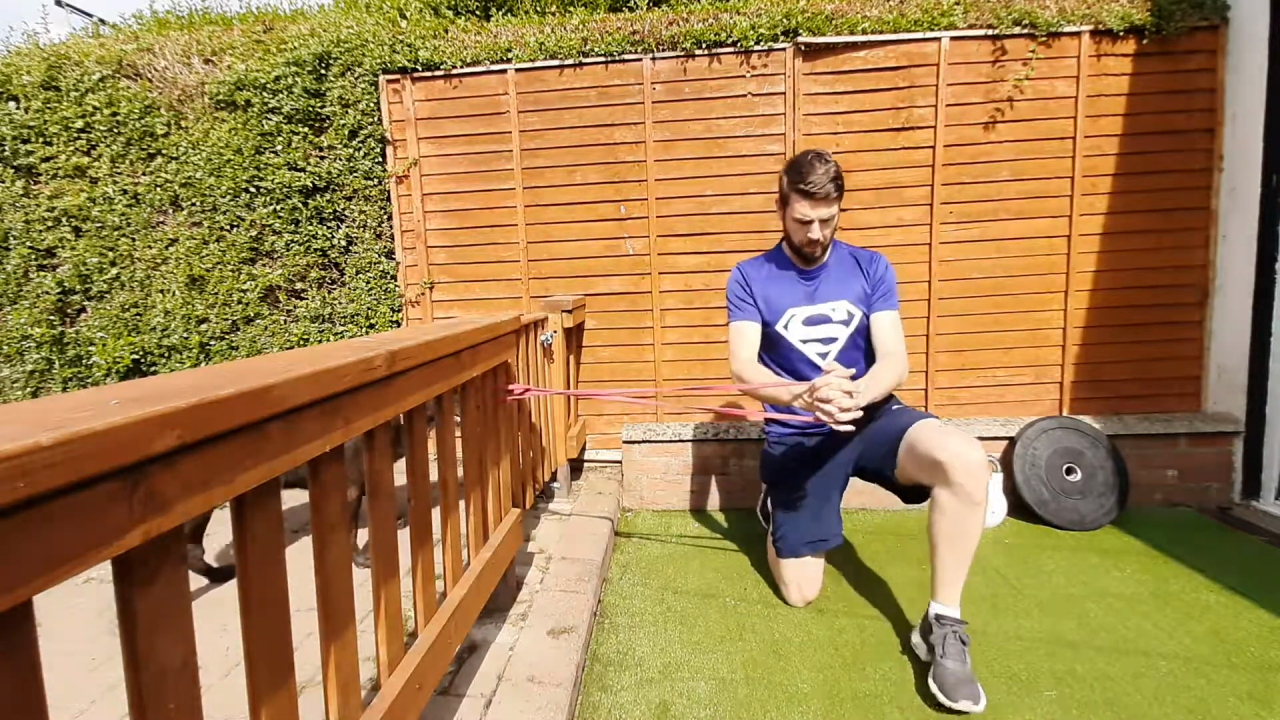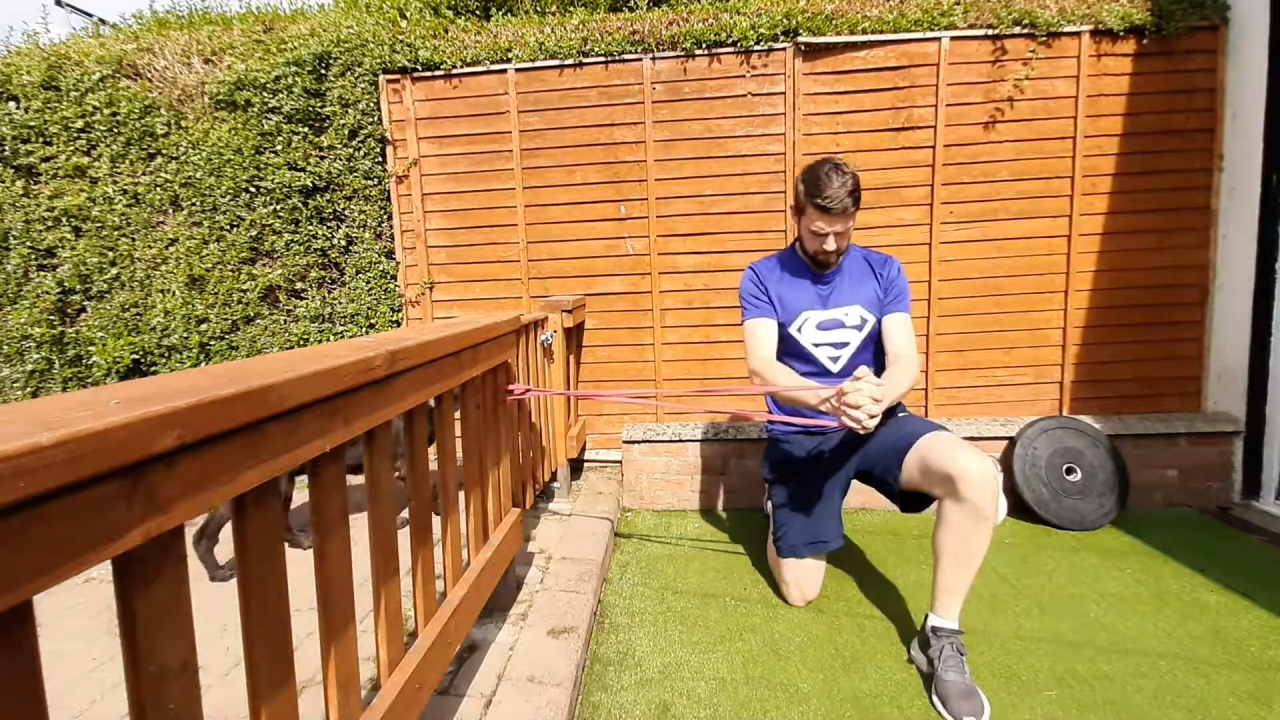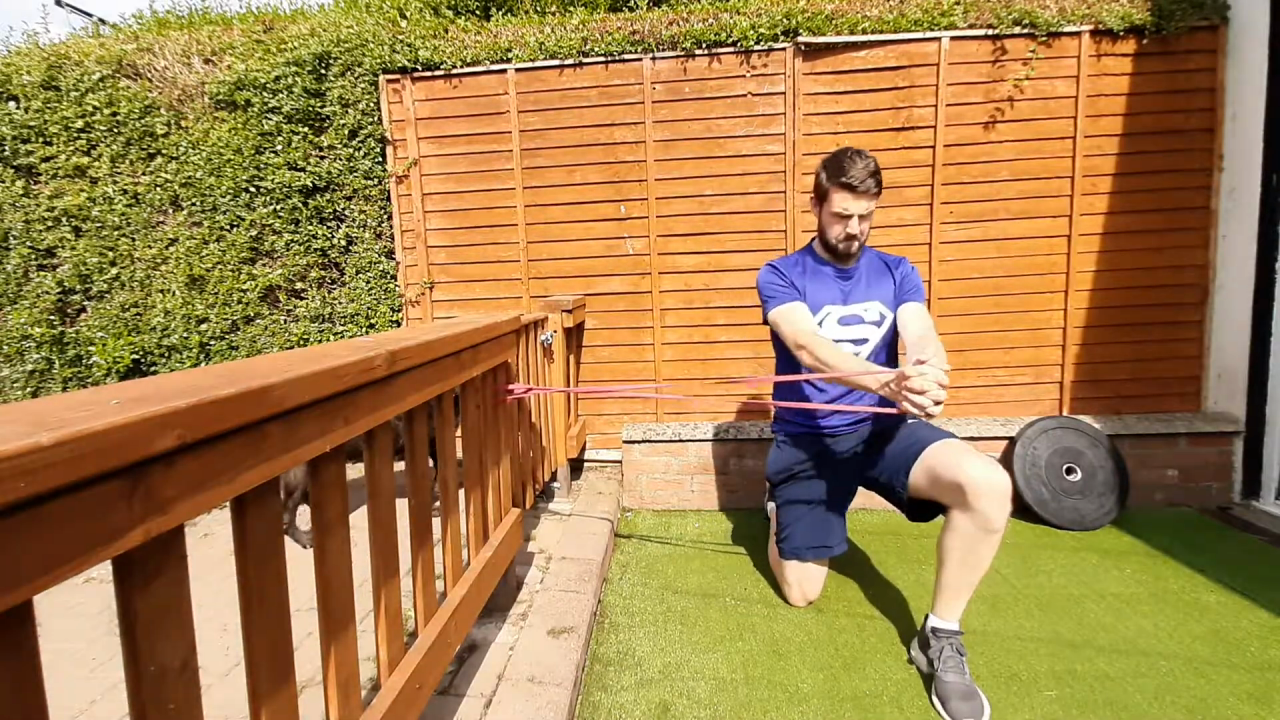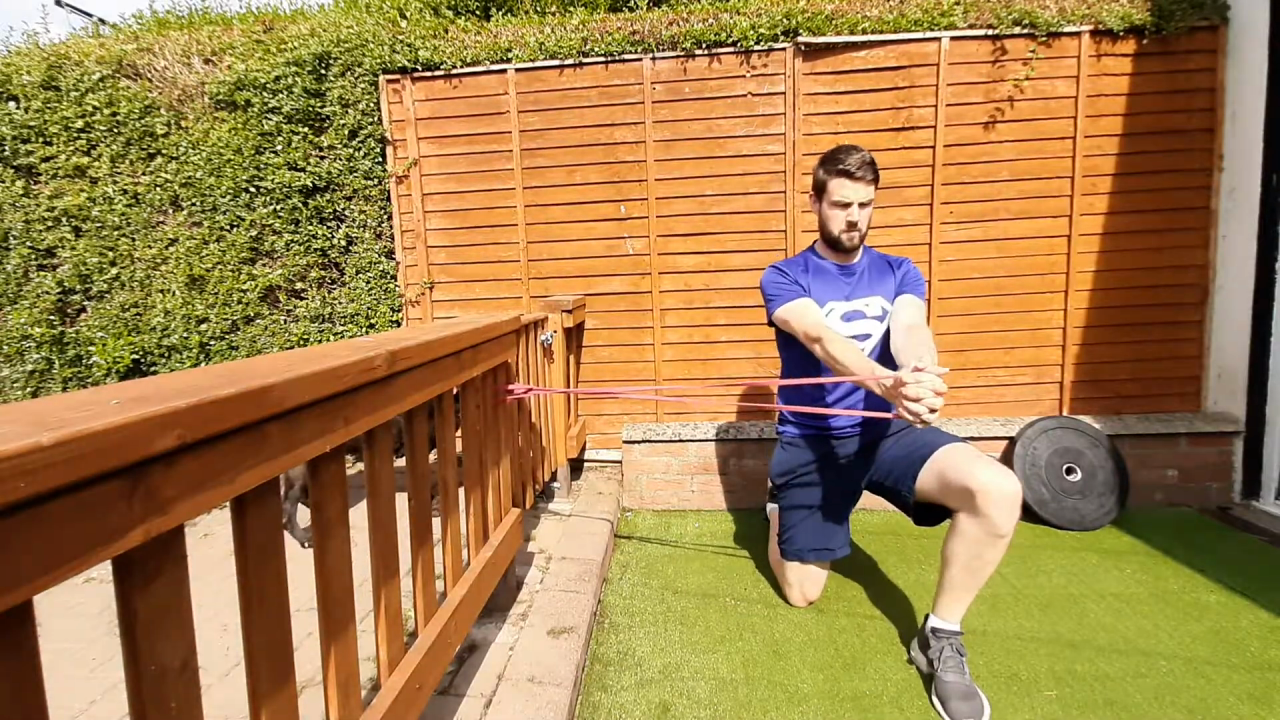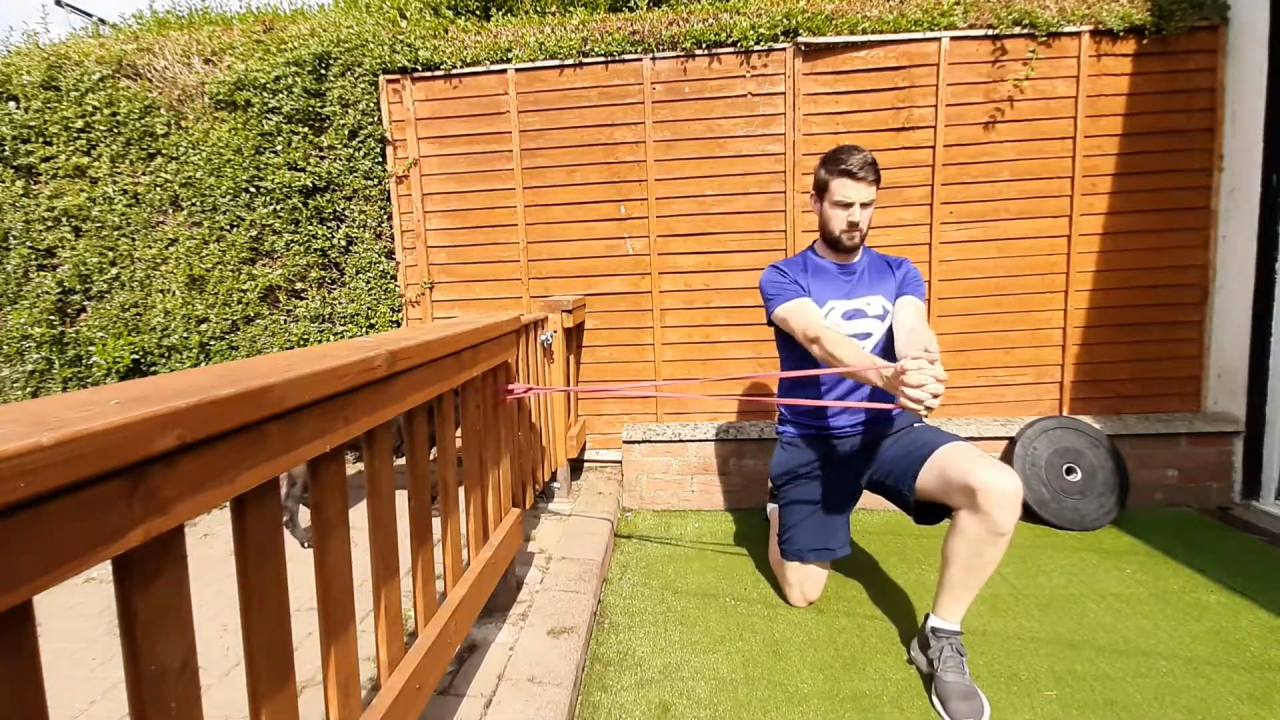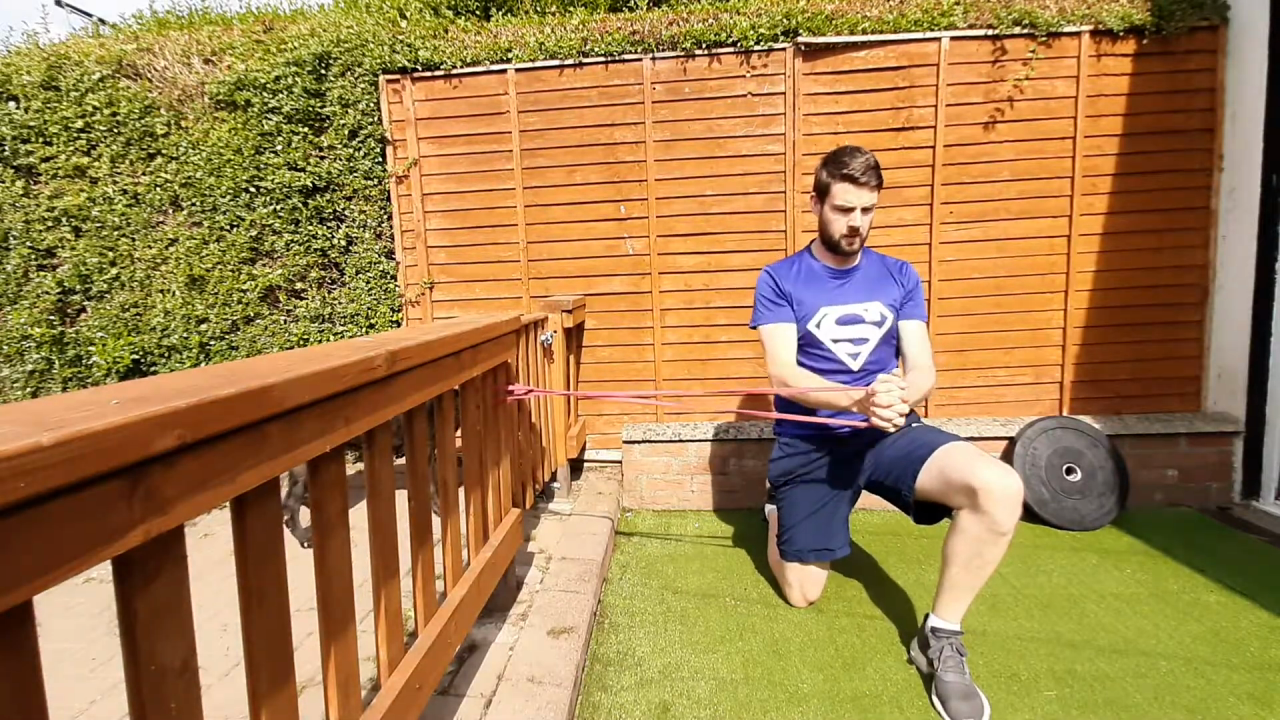
dt=0.4s
person 1, frame 1
left shoulder: (870, 268)
right shoulder: (750, 278)
left elbow: (894, 361)
right elbow: (742, 368)
left wrist: (852, 395)
right wrist: (804, 397)
left hip: (871, 414)
right hip: (795, 434)
left knee: (965, 458)
right knee: (798, 592)
left ankle: (942, 623)
right ankle: (776, 508)
person 1, frame 2
left shoulder: (883, 271)
right shoulder: (763, 278)
left elbow: (905, 360)
right elbow: (761, 367)
left wrist: (876, 396)
right wrist: (831, 399)
left hip: (878, 423)
right hip: (798, 437)
left knee: (977, 474)
right knee: (799, 591)
left ankle: (940, 635)
right ankle: (779, 507)
person 1, frame 3
left shoulder: (898, 273)
right shoulder: (780, 276)
left elbow: (922, 338)
right elbow: (809, 348)
left wrist: (929, 373)
right wrist: (890, 382)
left hip: (882, 428)
right hip: (807, 438)
left knee: (988, 484)
right knee: (800, 593)
left ankle: (940, 635)
right ankle: (779, 511)
person 1, frame 4
left shoulder: (899, 272)
right shoulder: (783, 278)
left elbow: (910, 332)
right elbow: (821, 338)
left wrist: (923, 374)
right wrist: (890, 383)
left hip: (889, 431)
right hip: (811, 441)
left knee: (998, 491)
right knee: (802, 594)
left ankle: (941, 637)
right ankle: (780, 512)
person 1, frame 5
left shoulder: (899, 273)
right shoulder: (784, 277)
left elbow: (915, 334)
right elbow: (819, 339)
left wrist: (924, 367)
right wrist: (891, 376)
left hip: (889, 429)
right hip: (811, 441)
left knee: (1000, 489)
right knee: (802, 593)
left ankle: (941, 636)
right ankle: (781, 512)
person 1, frame 6
left shoulder: (899, 277)
right shoulder: (780, 280)
left elbow: (923, 371)
right elbow: (782, 373)
left wrist: (897, 396)
right wrist: (859, 399)
left hip: (889, 432)
right hip: (809, 441)
left knee: (999, 488)
right knee: (801, 594)
left ankle: (940, 637)
right ankle: (778, 513)
